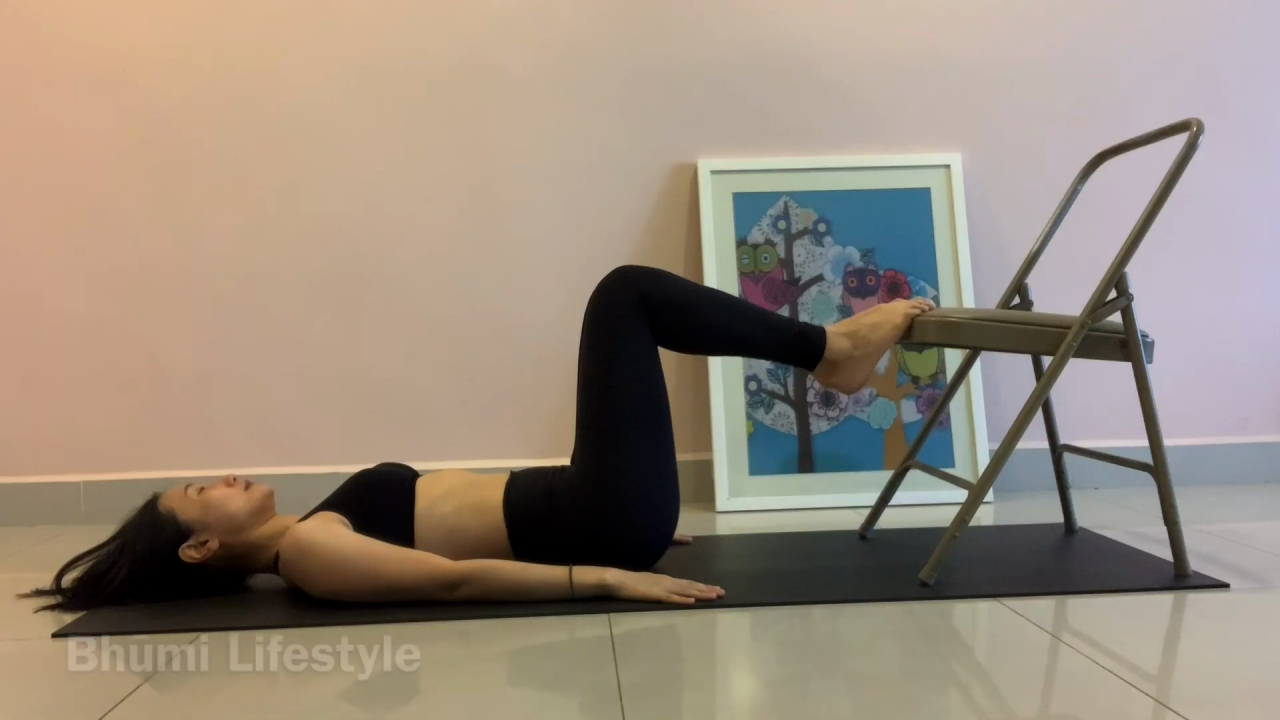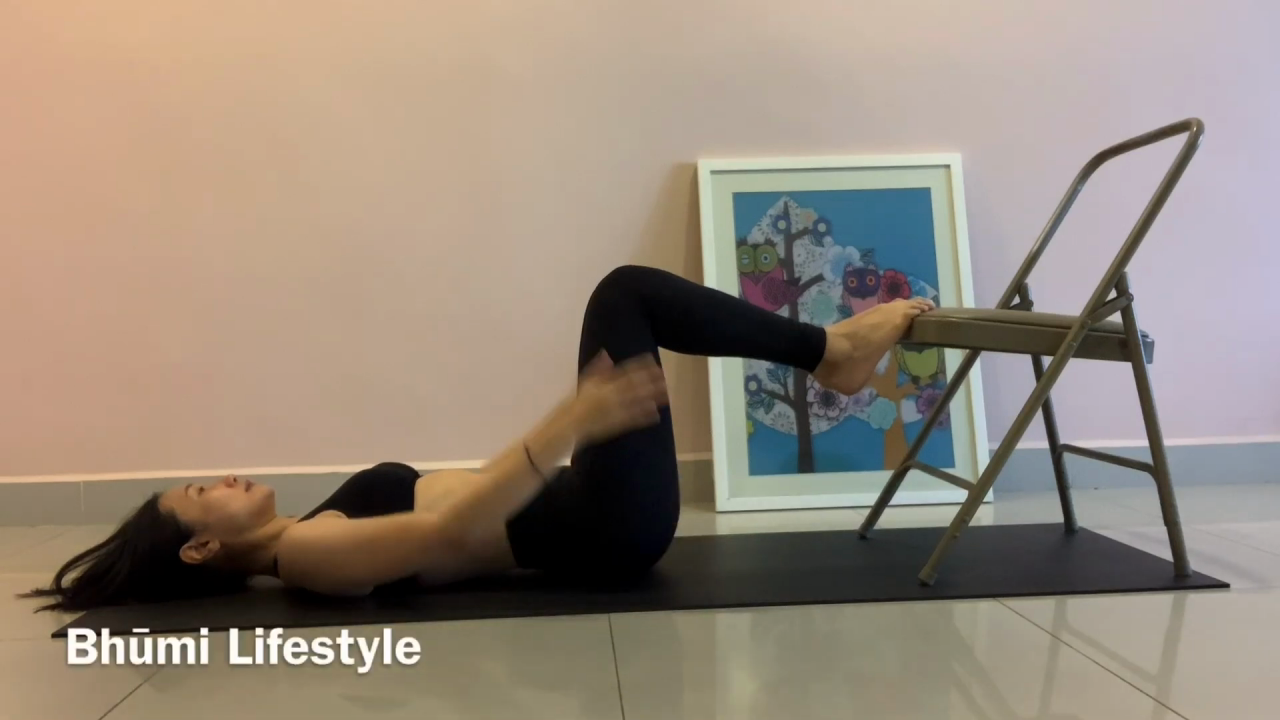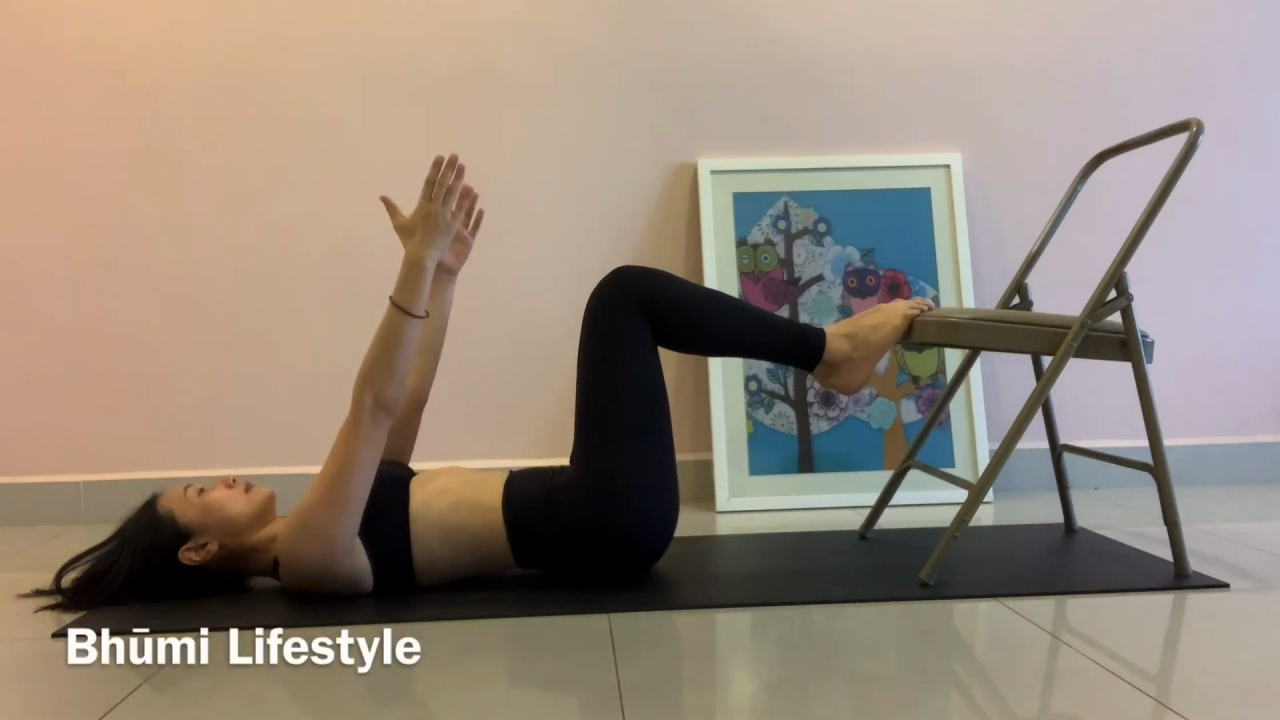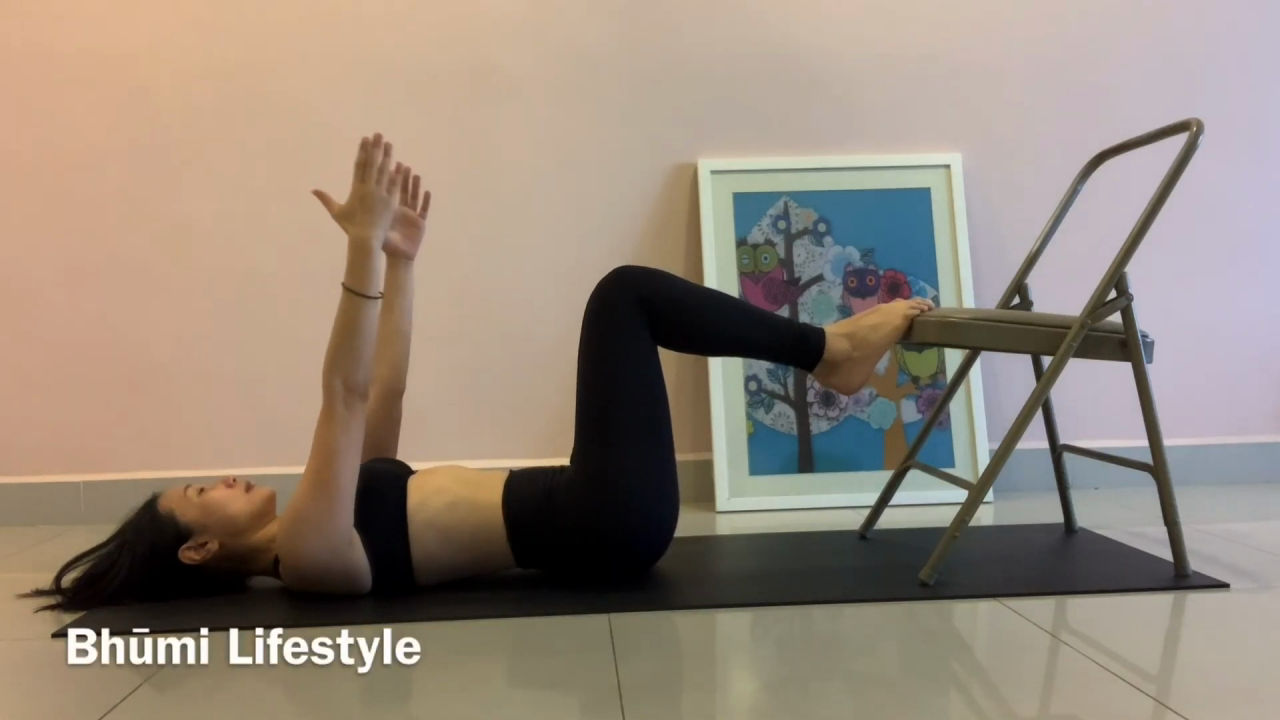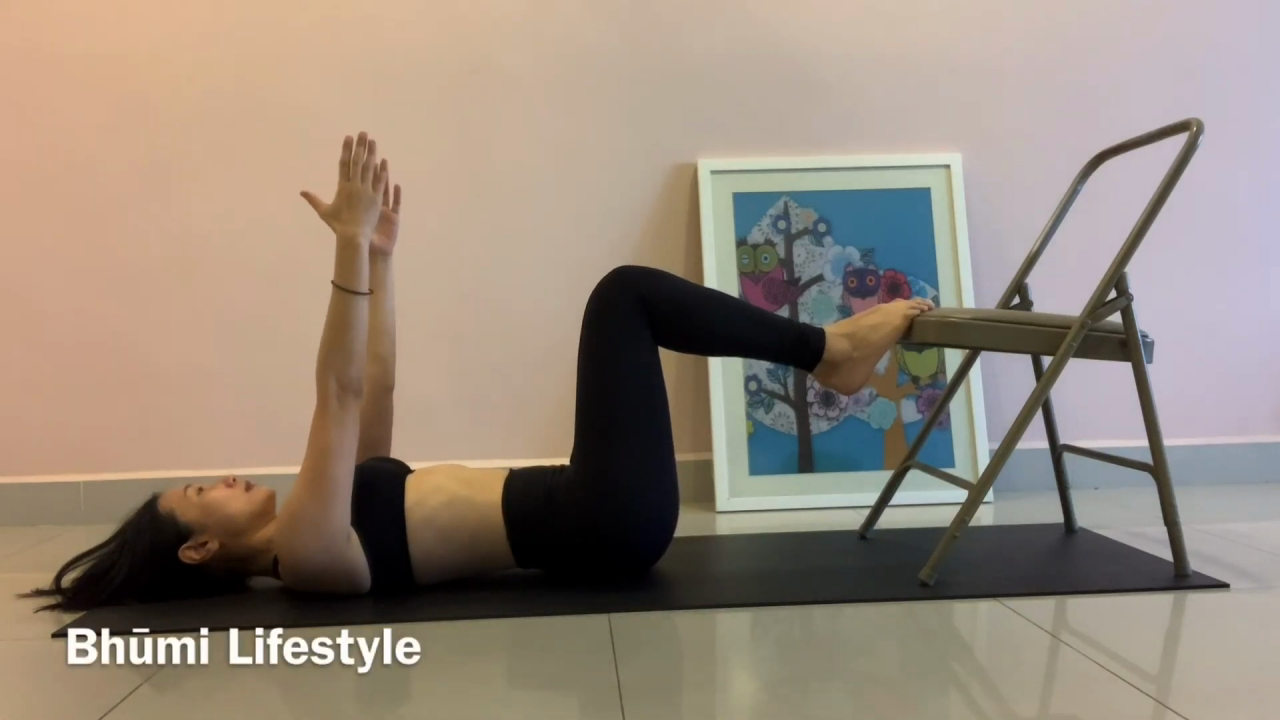
dt=0.5s
person 1, frame 1
left shoulder: (315, 532)
right shoulder: (306, 553)
right elbow: (452, 578)
right wrist: (606, 576)
left hip: (594, 510)
right hip: (601, 520)
left knee: (631, 299)
right knee: (623, 296)
left ankle: (824, 351)
right ankle: (827, 347)
person 1, frame 2
left shoulder: (315, 535)
right shoulder: (306, 557)
right elbow: (447, 528)
left wrist: (565, 429)
right wrist: (567, 429)
left hip: (592, 515)
right hip: (605, 526)
left knee: (625, 297)
right knee: (619, 298)
left ankle: (824, 352)
right ankle: (828, 346)
person 1, frame 3
left shoulder: (318, 538)
right shoulder: (308, 555)
left elbow: (405, 407)
right elbow: (373, 407)
left wrist: (443, 274)
right wrist: (415, 264)
left hip: (595, 516)
right hip: (606, 523)
left knee: (629, 297)
right knee: (622, 296)
left ankle: (823, 352)
right ankle: (826, 349)
person 1, frame 4
left shoulder: (327, 530)
right shoulder: (308, 555)
left elbow: (384, 391)
right elbow: (345, 396)
left wrist: (397, 261)
right wrist: (362, 248)
left hip: (597, 516)
right hip: (606, 523)
left knee: (631, 296)
right knee: (623, 293)
left ankle: (824, 351)
right ankle: (826, 347)
person 1, frame 5
left shoulder: (322, 531)
right shoulder: (309, 553)
left elbow: (373, 390)
right elbow: (339, 395)
left wrist: (377, 258)
right wrist: (348, 245)
left hip: (596, 518)
right hip: (606, 521)
left knee: (631, 298)
right knee: (623, 294)
left ankle: (824, 350)
right ankle: (827, 347)
